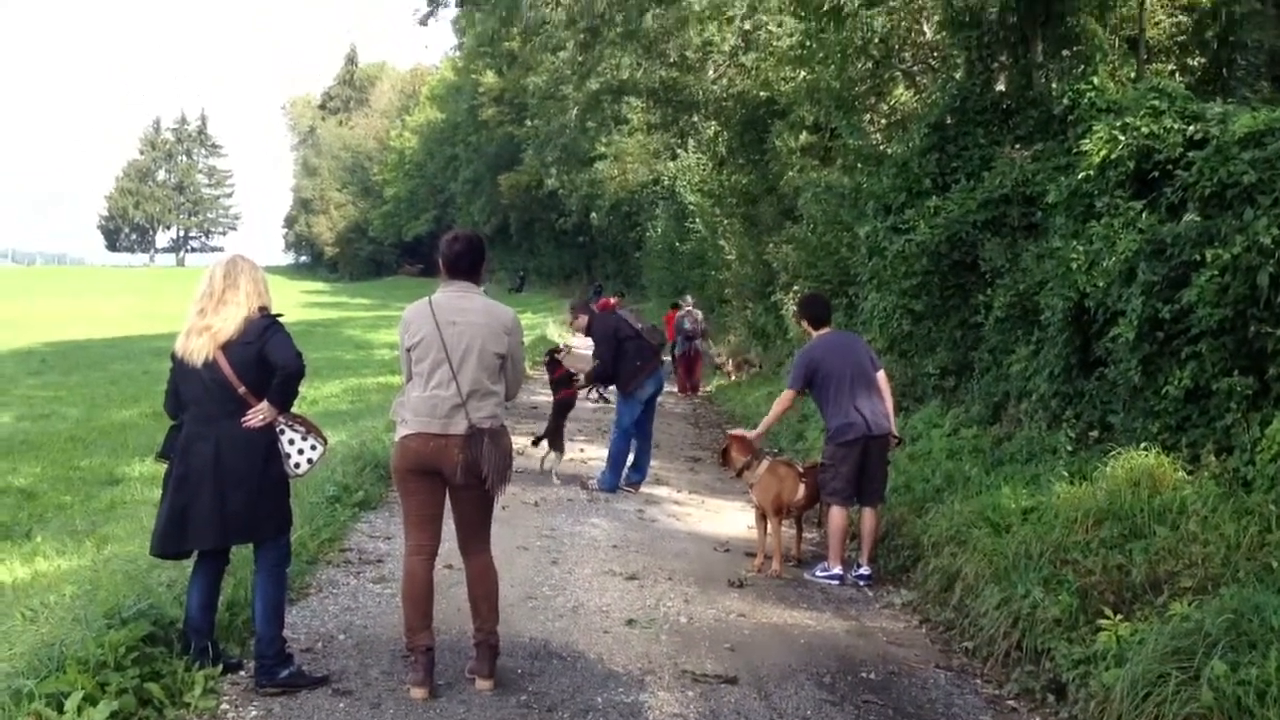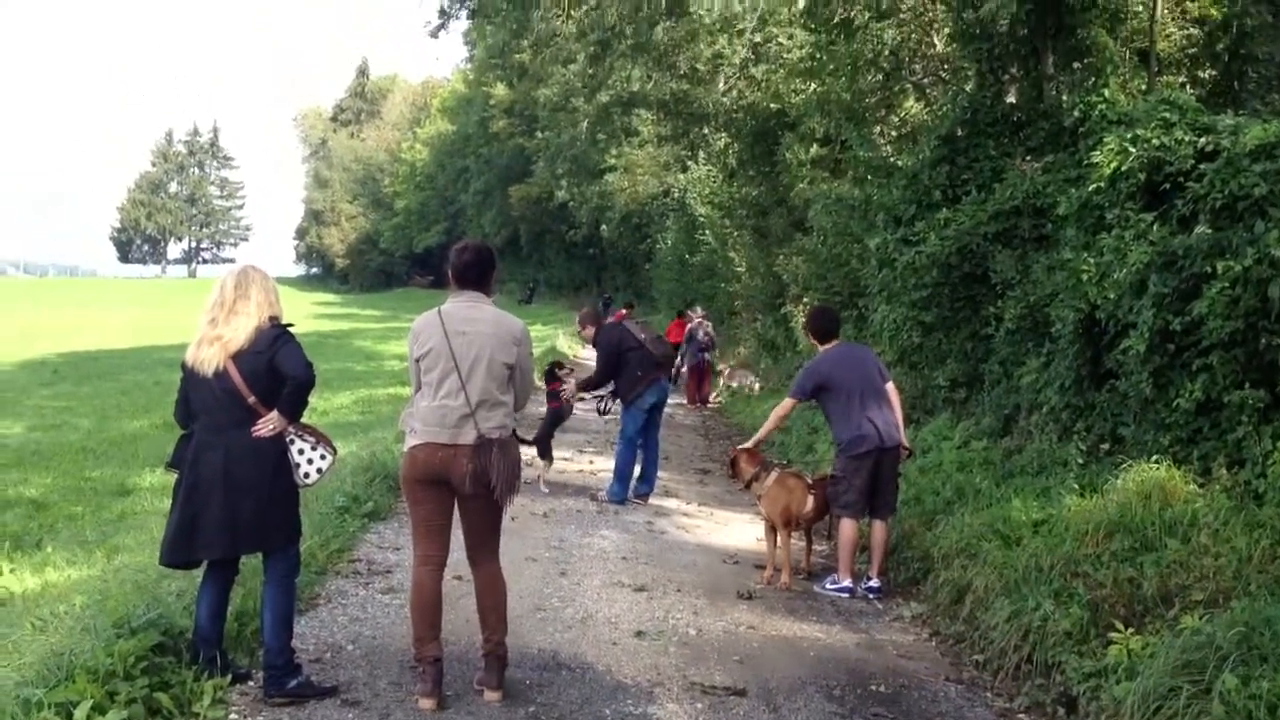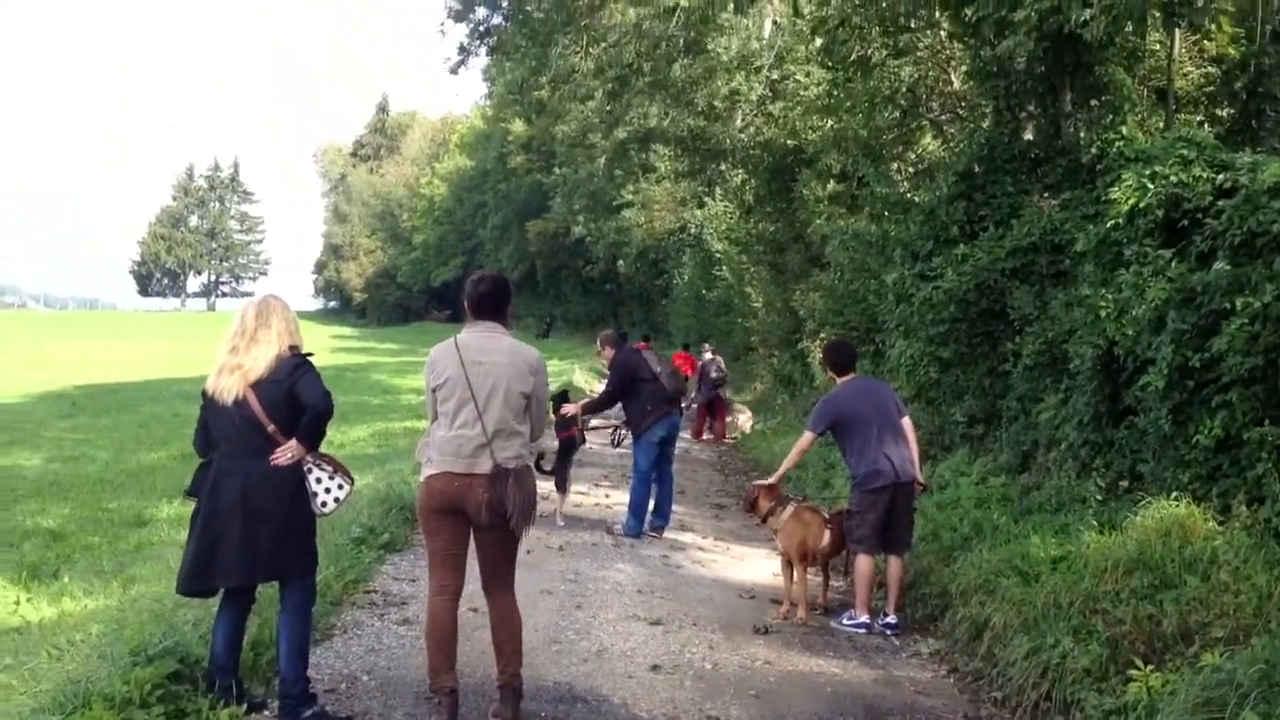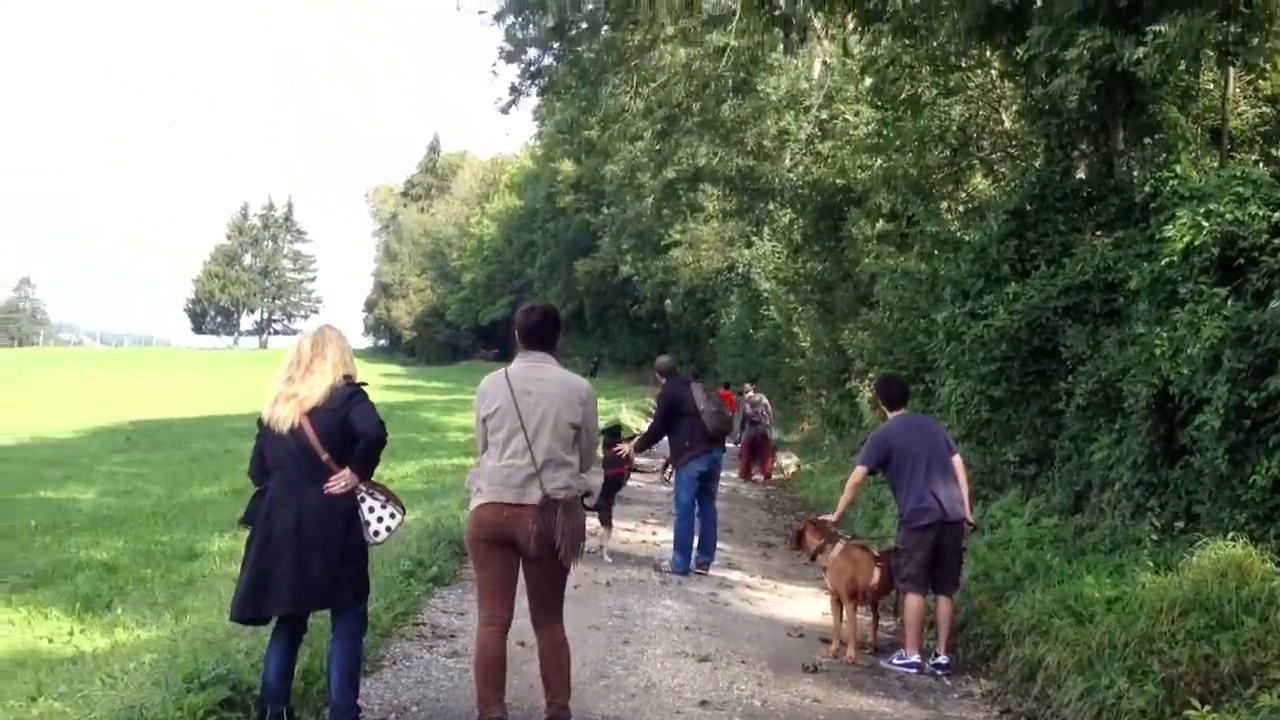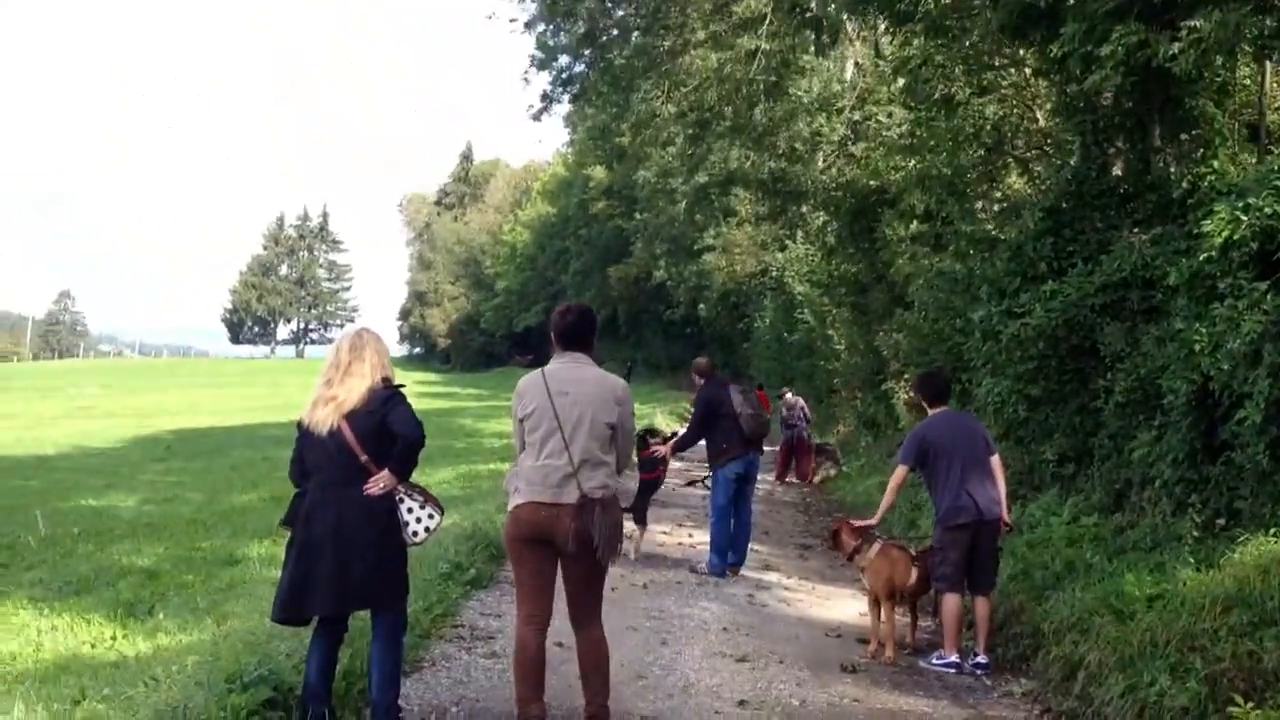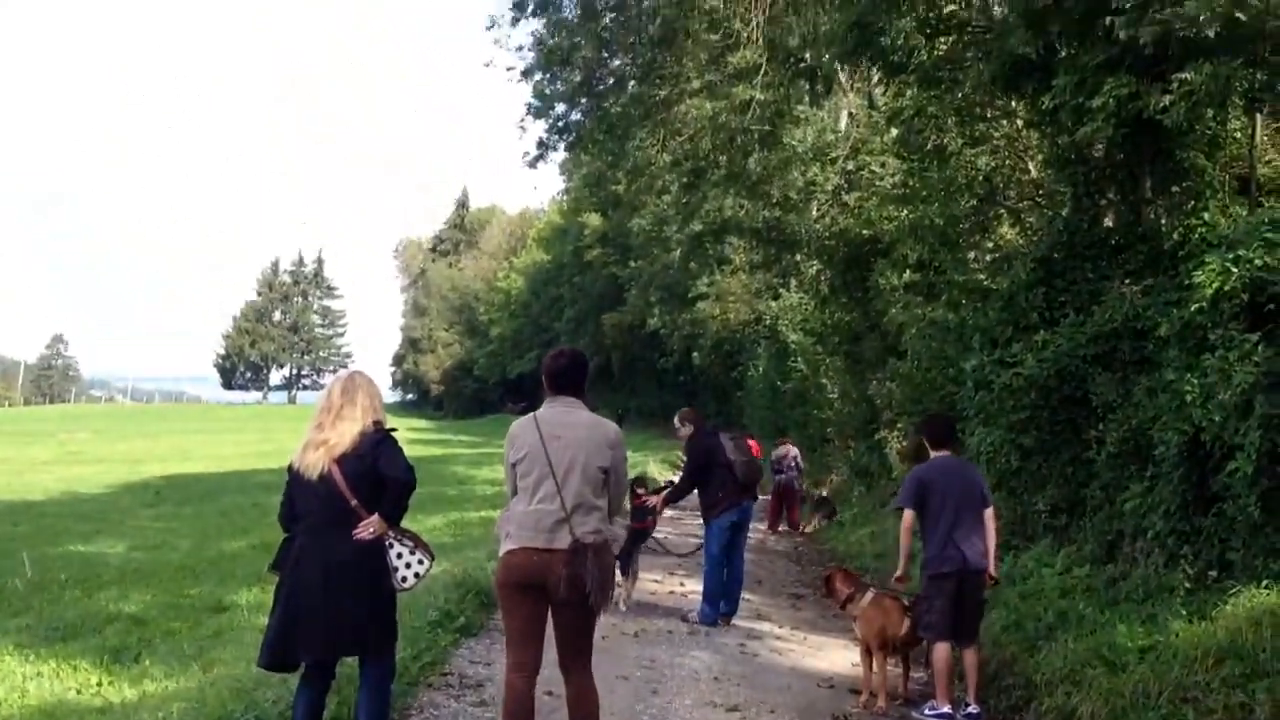
dt=0.5s
person 1, frame 1
left shoulder: (415, 314)
right shoulder: (504, 319)
left elbow: (408, 378)
right elbow: (512, 387)
left hip: (417, 439)
right hip: (477, 442)
left knee: (419, 549)
right knee: (477, 549)
left ankle: (421, 661)
right ankle: (485, 656)
person 1, frame 2
left shoulder: (424, 325)
right shoulder: (512, 329)
left elbow: (416, 387)
right elbow: (522, 397)
left hip: (426, 448)
right hip: (486, 452)
left knee: (427, 559)
right knee: (485, 559)
left ankle: (428, 672)
right ankle: (493, 667)
person 1, frame 3
left shoulder: (440, 355)
right shoulder: (529, 359)
left elbow: (433, 418)
right elbow: (537, 427)
left hip: (443, 478)
right hip: (503, 482)
left knee: (443, 589)
right knee: (501, 590)
person 1, frame 4
left shoulder: (491, 385)
right shoulder: (578, 389)
left elbow: (482, 448)
right elbow: (587, 458)
left hip: (493, 509)
left knee: (492, 620)
right knee: (549, 621)
person 1, frame 5
left shoulder: (528, 385)
right shoulder: (615, 389)
left elbow: (519, 448)
right elbow: (624, 458)
left hip: (530, 508)
right hip: (590, 512)
left knee: (531, 619)
right knee: (588, 621)
person 1, frame 6
left shoulder: (521, 429)
right shoulder: (606, 432)
left elbow: (513, 493)
right elbow: (615, 502)
left hip: (522, 552)
right hip: (582, 553)
left knee: (521, 661)
right knee: (578, 665)
person 2, frame 1
left shoulder: (188, 339)
right shoulder: (261, 328)
left elbow: (173, 406)
right elbow: (291, 365)
right wrist: (275, 406)
left hip: (199, 461)
right hip: (249, 461)
left knee: (210, 554)
right knee: (271, 558)
left ankle: (199, 652)
right ankle: (272, 666)
person 2, frame 2
left shoulder: (199, 349)
right shoulder: (272, 338)
left elbow: (184, 415)
right elbow: (302, 375)
right wrist: (285, 415)
left hip: (209, 470)
right hip: (259, 469)
left knee: (220, 564)
right knee: (280, 567)
left ankle: (207, 661)
right ankle: (280, 676)
person 2, frame 3
left shoulder: (219, 377)
right shoulder: (291, 367)
left elbow: (203, 443)
right elbow: (320, 404)
right wrist: (303, 444)
left hip: (228, 498)
right hip: (277, 498)
left knee: (236, 592)
right knee: (296, 597)
person 2, frame 4
left shoulder: (276, 406)
right shoulder: (346, 397)
left elbow: (258, 472)
right elbow: (374, 434)
right wrist: (357, 472)
left hip: (281, 526)
right hip: (331, 527)
left knee: (290, 621)
right knee: (348, 623)
person 2, frame 5
left shoulder: (316, 409)
right shoulder: (383, 399)
left elbow: (299, 472)
right elbow: (412, 435)
right wrist: (395, 473)
left hip: (321, 527)
right hip: (370, 527)
left knee: (330, 620)
right knee: (387, 623)
person 2, frame 6
left shoulder: (306, 453)
right shoulder: (374, 442)
left elbow: (288, 515)
right elbow: (404, 478)
right wrist: (386, 518)
left hip: (311, 571)
right hip: (359, 570)
left knee: (317, 661)
right knee: (376, 664)
person 3, frame 1
left shoulder: (809, 354)
right shoulder: (857, 341)
left elbow: (785, 401)
right elbow: (883, 383)
left wrist: (756, 432)
right wrist: (892, 426)
left hip: (845, 432)
right hip: (878, 429)
left knee: (838, 501)
right knee: (870, 502)
left ankle: (833, 568)
right ankle: (864, 567)
person 3, frame 2
left shoulder: (816, 368)
right shoulder: (865, 352)
left elbow: (782, 411)
right elbow: (892, 393)
left wrist: (752, 442)
right wrist: (902, 436)
left hip: (856, 445)
right hip: (888, 441)
left knee: (848, 513)
right knee: (880, 514)
left ankle: (843, 580)
right ankle: (873, 580)
person 3, frame 3
left shoulder: (833, 401)
right shoulder: (882, 387)
left elbow: (803, 445)
right elbow: (908, 428)
left wrist: (776, 477)
right wrist: (917, 471)
left hip: (872, 479)
right hip: (904, 476)
left knee: (864, 548)
right knee: (896, 549)
left ankle: (860, 616)
right ankle: (891, 615)
person 3, frame 4
left shoulder: (883, 435)
right shoulder: (933, 424)
left elbow: (856, 480)
right elbow: (959, 467)
left wrist: (837, 514)
right wrist: (966, 509)
left hip: (919, 517)
right hip: (952, 515)
left knee: (913, 587)
right knee: (945, 589)
left ankle: (911, 655)
right ankle: (942, 655)
person 3, frame 5
left shoulder: (922, 433)
right shoulder: (973, 423)
left elbow: (898, 480)
right elbow: (997, 466)
left wrist: (877, 517)
right wrist: (1004, 509)
left hip: (955, 517)
right hip: (989, 515)
left knee: (950, 587)
right knee: (982, 589)
left ankle: (950, 655)
right ankle: (981, 655)
person 3, frame 6
left shoulder: (919, 475)
right shoulder: (972, 472)
left elbow: (907, 524)
right elbow: (989, 520)
left wrist: (902, 566)
right wrist: (990, 562)
left hip: (940, 565)
right hip: (974, 565)
left knee: (939, 637)
right knee: (969, 638)
person 4, frame 1
left shoulder: (600, 327)
right shoulder: (608, 321)
left elbow: (605, 365)
left wrist: (587, 379)
right wrist: (600, 381)
left hip: (638, 379)
right hip: (653, 374)
left knee: (622, 431)
right knee: (643, 431)
left ankle: (608, 481)
right ankle: (634, 479)
person 4, frame 2
left shoulder: (606, 338)
right shoulder: (617, 331)
left elbow: (603, 375)
left wrist: (578, 386)
right wrist: (617, 391)
left hip: (642, 389)
right hip: (660, 383)
left knee: (627, 442)
right knee: (649, 441)
left ankle: (617, 493)
right ankle: (642, 491)
person 4, frame 3
left shoulder: (620, 362)
right shoulder: (637, 357)
left elbow: (610, 396)
left wrist: (580, 408)
right wrist: (631, 419)
left hip: (652, 421)
right hip: (671, 415)
left knee: (642, 474)
right knee: (663, 473)
left ankle: (632, 527)
right ankle: (657, 525)
person 4, frame 4
left shoulder: (668, 392)
right shoulder: (695, 388)
left elbow: (658, 428)
left wrist: (635, 446)
left hip: (692, 456)
right hip: (714, 451)
left knee: (684, 510)
right knee: (707, 508)
left ankle: (680, 563)
right ankle: (703, 561)
person 4, frame 5
left shoulder: (706, 394)
right shoulder: (733, 390)
left elbow: (696, 431)
left wrist: (672, 448)
left hip: (729, 458)
right hip: (751, 454)
left knee: (720, 512)
right knee: (742, 510)
left ankle: (717, 565)
right ankle: (734, 562)
person 4, frame 6
left shoulder: (696, 444)
right shoulder: (717, 438)
left elbow: (688, 482)
left wrist: (664, 499)
right wrist: (670, 493)
left hip: (723, 506)
right hip: (744, 501)
left knee: (714, 561)
right knee: (735, 559)
left ankle: (708, 614)
right ankle: (726, 612)
